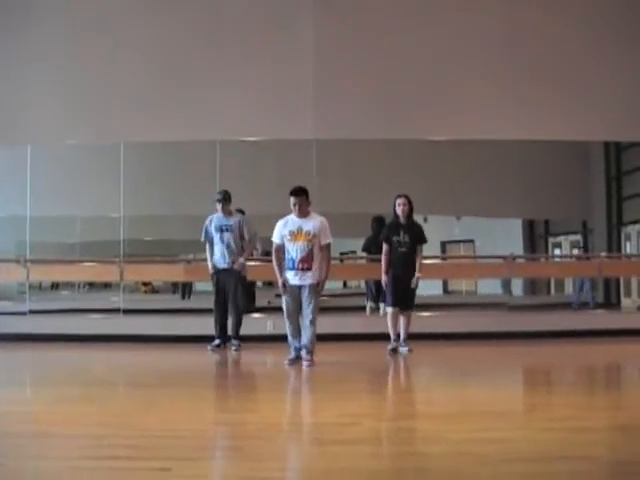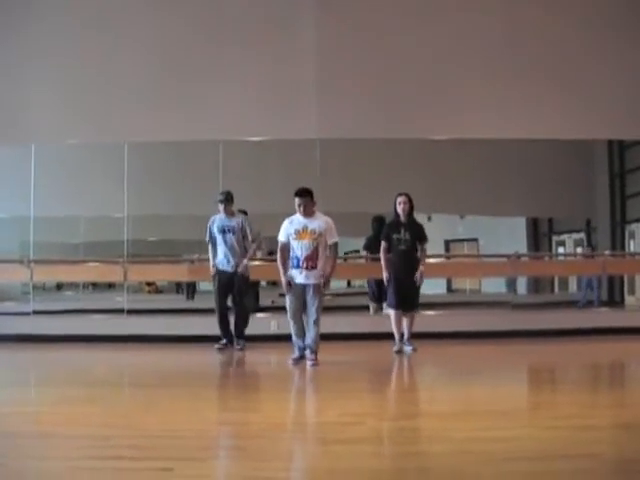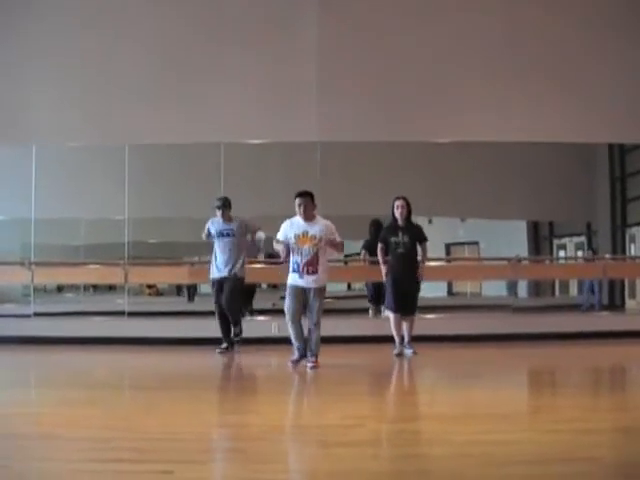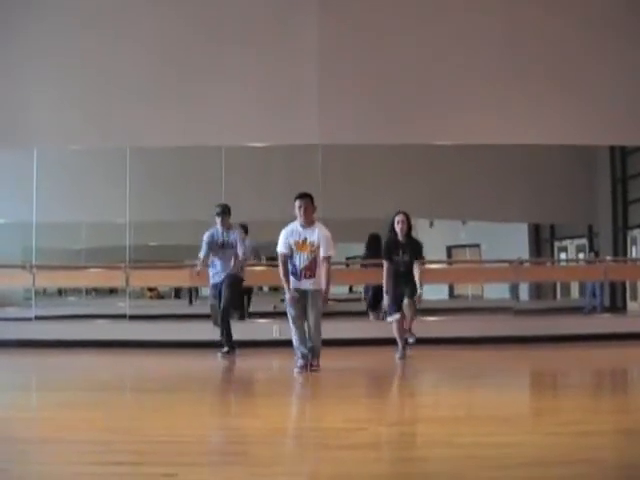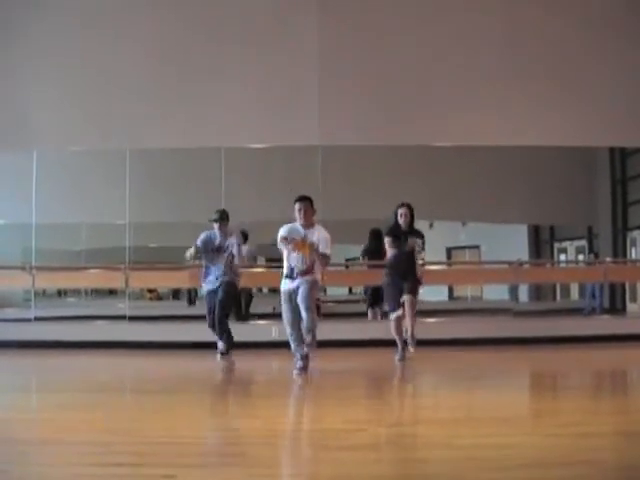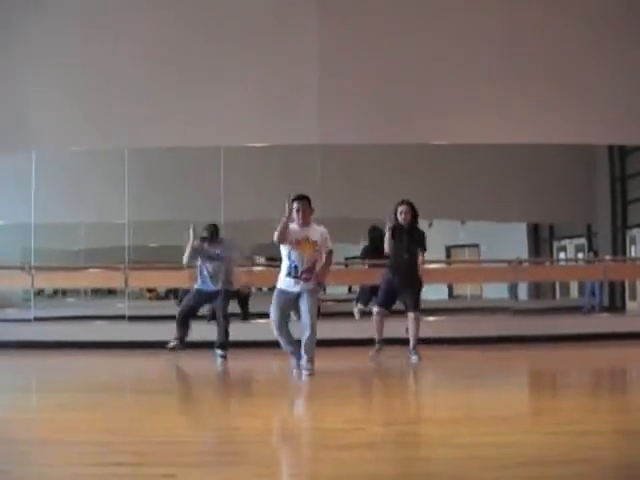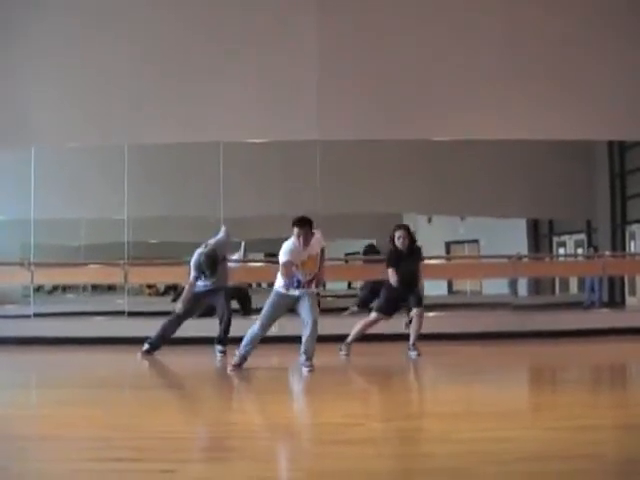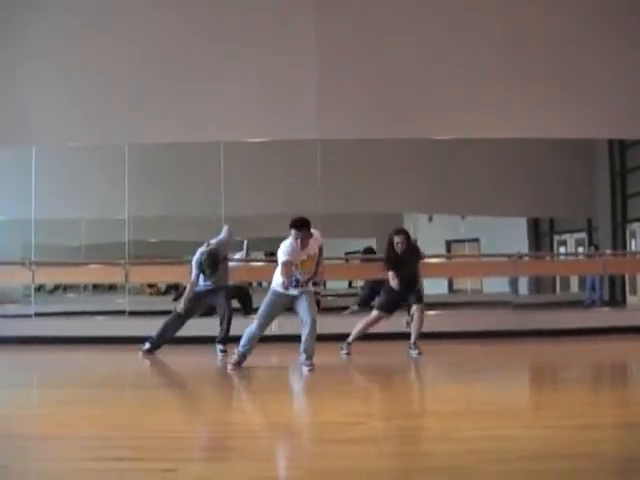
dt=0.2s
person 1, frame 1
left shoulder: (320, 223)
right shoulder: (283, 224)
left elbow: (326, 251)
right elbow: (277, 252)
left wrist: (324, 277)
right wrist: (279, 277)
left hip: (311, 279)
right hip: (289, 279)
left knee: (309, 317)
right knee: (291, 317)
left ankle: (307, 352)
right ankle: (295, 351)
person 1, frame 2
left shoulder: (325, 222)
right shoulder: (289, 223)
left elbow: (333, 249)
right elbow: (282, 251)
left wrist: (329, 273)
right wrist: (283, 275)
left hip: (316, 278)
right hip: (294, 279)
left knee: (313, 316)
right knee: (294, 315)
left ankle: (311, 351)
right ankle: (299, 350)
person 1, frame 3
left shoulder: (326, 226)
right shoulder: (288, 225)
left elbow: (340, 247)
right elbow: (277, 241)
left wrist: (333, 244)
right wrist: (281, 247)
left hip: (317, 282)
right hip: (294, 281)
left knee: (314, 320)
right knee: (291, 316)
left ankle: (312, 354)
right ankle: (299, 350)
person 1, frame 4
left shoulder: (323, 233)
right shoulder: (288, 232)
left elbow: (326, 263)
right elbow: (282, 262)
left wrist: (326, 290)
right wrist: (288, 290)
left hip: (314, 285)
right hip: (294, 285)
left knee: (314, 322)
right knee: (296, 322)
left ankle: (314, 356)
right ankle: (303, 358)
person 1, frame 5
left shoulder: (322, 234)
right shoulder: (287, 229)
left elbow: (324, 261)
right elbow: (281, 241)
left wrist: (317, 257)
right wrist: (285, 242)
left hip: (309, 280)
right hip: (288, 283)
left knee: (306, 305)
right knee: (291, 324)
left ankle: (309, 337)
right ankle: (301, 358)
person 1, frame 6
left shoulder: (321, 232)
right shoulder: (288, 230)
left elbow: (329, 253)
right elbow: (278, 239)
left wrist: (324, 271)
right wrist: (287, 216)
left hip: (309, 287)
right hip: (285, 286)
left knee: (308, 323)
right knee: (277, 322)
left ankle: (307, 361)
right ankle: (295, 355)
person 1, frame 7
left shoulder: (317, 237)
right shoulder: (288, 248)
right elbow: (285, 267)
left wrist: (320, 271)
right wrist: (285, 274)
left hip: (306, 291)
right hip: (282, 290)
left knee: (311, 321)
right knee: (262, 323)
left ankle: (306, 358)
right ankle: (241, 355)
person 1, frame 8
left shoulder: (316, 236)
right shoulder: (286, 248)
right elbow: (285, 265)
left wrist: (317, 268)
right wrist: (285, 276)
left hip: (304, 290)
right hip: (280, 289)
left knee: (310, 320)
right knee: (259, 322)
left ankle: (306, 358)
right ankle: (240, 354)
person 2, frame 1
left shoulder: (416, 228)
right shoulder: (390, 227)
left elbow: (419, 253)
right elbow: (385, 252)
left wrist: (417, 273)
right wrist: (383, 273)
left hip: (409, 273)
right hip: (393, 272)
left knee: (407, 308)
right knee: (392, 307)
left ankle: (403, 341)
right ankle: (393, 341)
person 2, frame 2
left shoulder: (417, 227)
right shoulder: (390, 226)
left elbow: (422, 250)
right elbow: (383, 250)
left wrist: (420, 269)
right wrist: (384, 269)
left hip: (412, 272)
right hip: (394, 272)
left knee: (410, 308)
right knee: (395, 307)
left ankle: (407, 340)
right ankle: (398, 341)
person 2, frame 3
left shoulder: (416, 229)
right shoulder: (388, 229)
left elbow: (423, 248)
right elbow: (380, 249)
left wrist: (421, 266)
right wrist: (383, 265)
left hip: (411, 274)
right hip: (393, 274)
left knee: (409, 311)
right knee: (394, 310)
left ankle: (407, 343)
right ankle: (398, 344)
person 2, frame 4
left shoulder: (415, 244)
right shoulder: (389, 244)
left elbow: (417, 267)
right elbow: (386, 269)
left wrist: (419, 288)
right wrist: (385, 293)
left hip: (410, 282)
right hip: (394, 284)
left knee: (408, 304)
right knee: (396, 317)
left ankle: (408, 329)
right ankle: (401, 347)
person 2, frame 5
left shoulder: (417, 234)
right shoulder: (391, 231)
left elbow: (419, 252)
right elbow: (387, 244)
left wrist: (416, 245)
right wrist: (390, 249)
left hip: (409, 277)
right hip: (392, 277)
left knee: (409, 301)
right knee: (396, 315)
left ankle: (411, 336)
right ankle: (401, 347)
person 2, frame 6
left shoulder: (418, 234)
right shoulder: (393, 230)
left elbow: (420, 256)
right elbow: (388, 251)
left wrist: (420, 267)
right wrist: (388, 231)
left hip: (410, 278)
right hip: (391, 276)
left knee: (414, 314)
right knee: (378, 311)
left ankle: (413, 349)
right ankle: (379, 343)
person 2, frame 7
left shoulder: (416, 251)
right shoulder: (391, 254)
right elbow: (393, 281)
left wrist: (419, 285)
right wrist: (393, 277)
left hip: (411, 288)
right hip: (394, 289)
left knee: (418, 312)
right knee: (373, 318)
left ankle: (412, 345)
right ankle: (347, 343)
person 2, frame 8
left shoulder: (414, 251)
right shoulder: (390, 257)
right elbow: (392, 279)
left wrist: (419, 283)
right wrist: (393, 281)
left hip: (412, 287)
right hip: (393, 289)
left knee: (418, 309)
right knee: (375, 316)
left ankle: (413, 344)
right ankle: (348, 342)
person 3, frame 1
left shoulder: (238, 220)
right shoulder: (211, 220)
left elbow: (247, 242)
right elbow: (208, 243)
left wrist: (242, 259)
right wrist: (209, 262)
left hip: (234, 267)
right hip: (217, 267)
left knee: (235, 303)
right knee: (219, 304)
left ankle: (235, 338)
right ankle: (220, 338)
person 3, frame 2
left shoulder: (241, 220)
right shoulder: (214, 221)
left elbow: (252, 243)
right elbow: (211, 244)
left wrist: (246, 261)
right wrist: (212, 263)
left hip: (238, 268)
right hip: (220, 269)
left knee: (240, 304)
right knee: (220, 303)
left ankle: (239, 337)
right ankle: (226, 337)
person 3, frame 3
left shoulder: (240, 224)
right shoulder: (211, 223)
left elbow: (256, 232)
right elbow: (206, 238)
right wrist: (205, 235)
left hip: (235, 271)
right hip: (217, 272)
left knee: (229, 301)
right knee: (220, 307)
left ankle: (237, 325)
right ankle: (227, 341)
person 3, frame 4
left shoulder: (237, 233)
right shoulder: (210, 234)
left elbow: (241, 257)
right elbow: (204, 256)
left wrist: (236, 266)
right wrist: (201, 265)
left hip: (232, 274)
right hip: (216, 276)
right knee: (215, 309)
right ankle: (228, 344)
person 3, frame 5
left shoulder: (234, 239)
right shoulder: (205, 237)
left elbow: (239, 261)
right elbow: (190, 256)
right wrist: (192, 251)
left hip: (227, 280)
right hip: (210, 282)
left knee: (221, 304)
right knee: (212, 319)
left ankle: (224, 341)
right ankle: (225, 342)
person 3, frame 6
left shoulder: (227, 246)
right shoulder: (197, 246)
right elbow: (186, 262)
right wrist: (192, 241)
left hip: (222, 287)
right hip: (202, 286)
left knee: (222, 315)
right knee: (183, 313)
left ankle: (221, 347)
right ankle: (180, 339)
person 3, frame 7
left shoulder: (221, 243)
right shoulder: (197, 258)
left elbow: (224, 229)
right elbow: (191, 282)
right wrist: (181, 301)
left hip: (219, 286)
right hip: (199, 288)
left knee: (226, 312)
right knee: (178, 314)
left ankle: (221, 343)
right ankle: (152, 344)
person 3, frame 8
left shoulder: (223, 243)
right shoulder: (198, 258)
left elbow: (227, 228)
right elbow: (193, 281)
right wrist: (184, 301)
left hip: (219, 286)
right hip: (200, 288)
left knee: (227, 312)
right knee: (179, 314)
left ankle: (221, 343)
right ankle: (154, 343)
